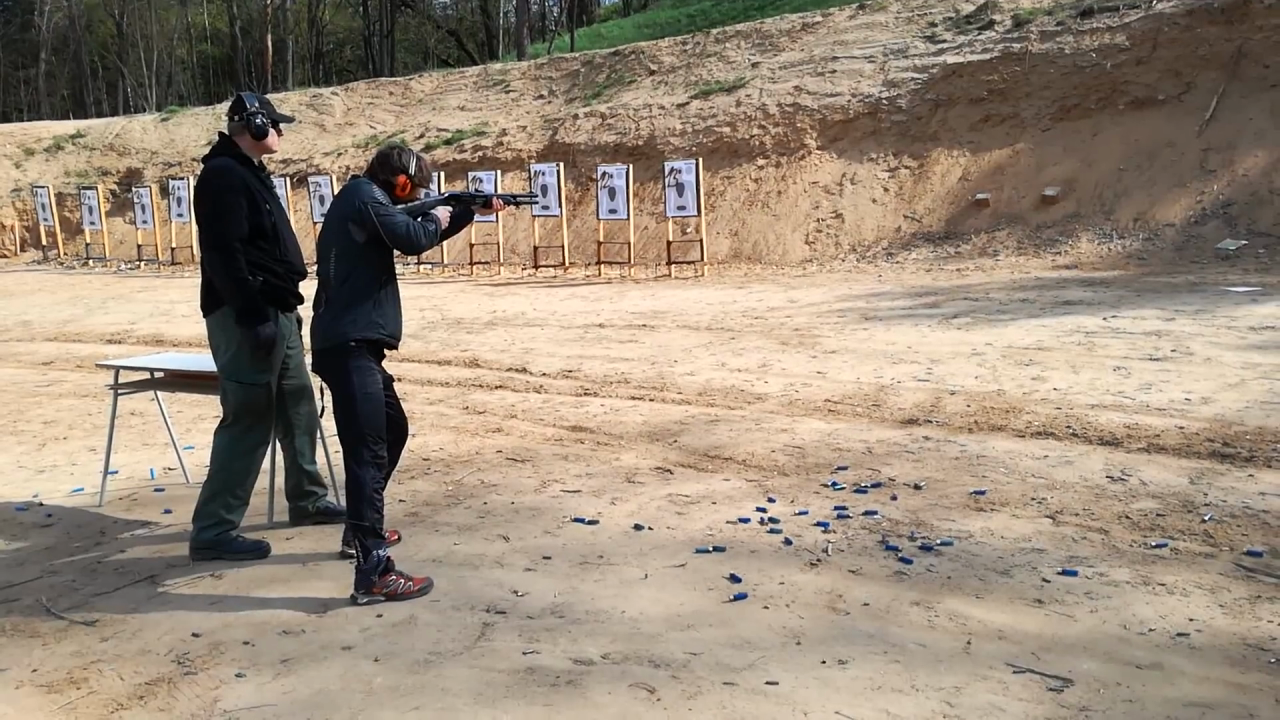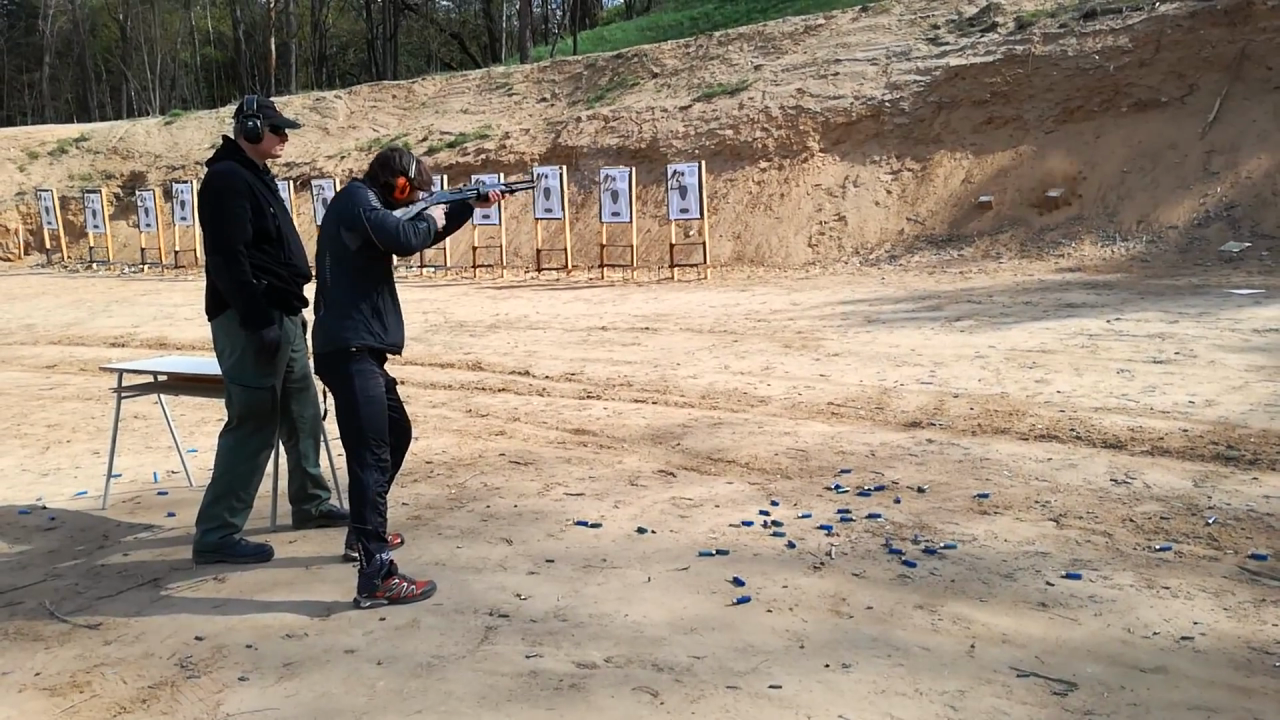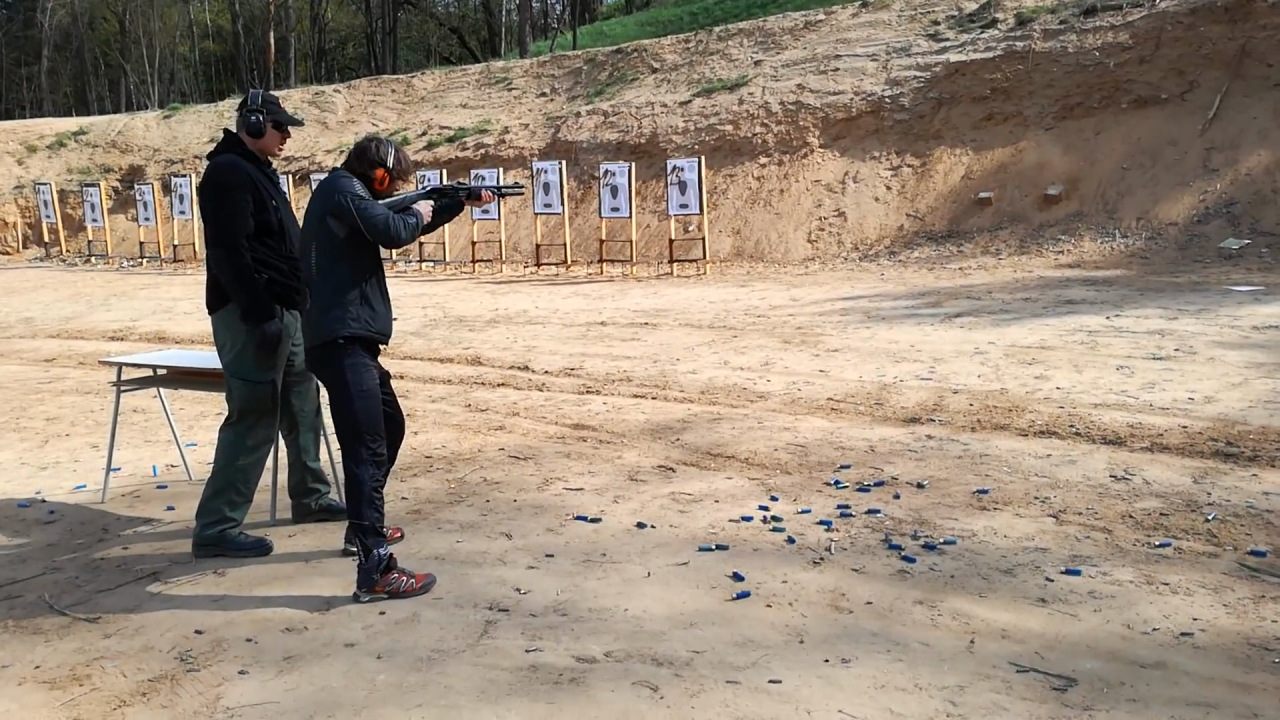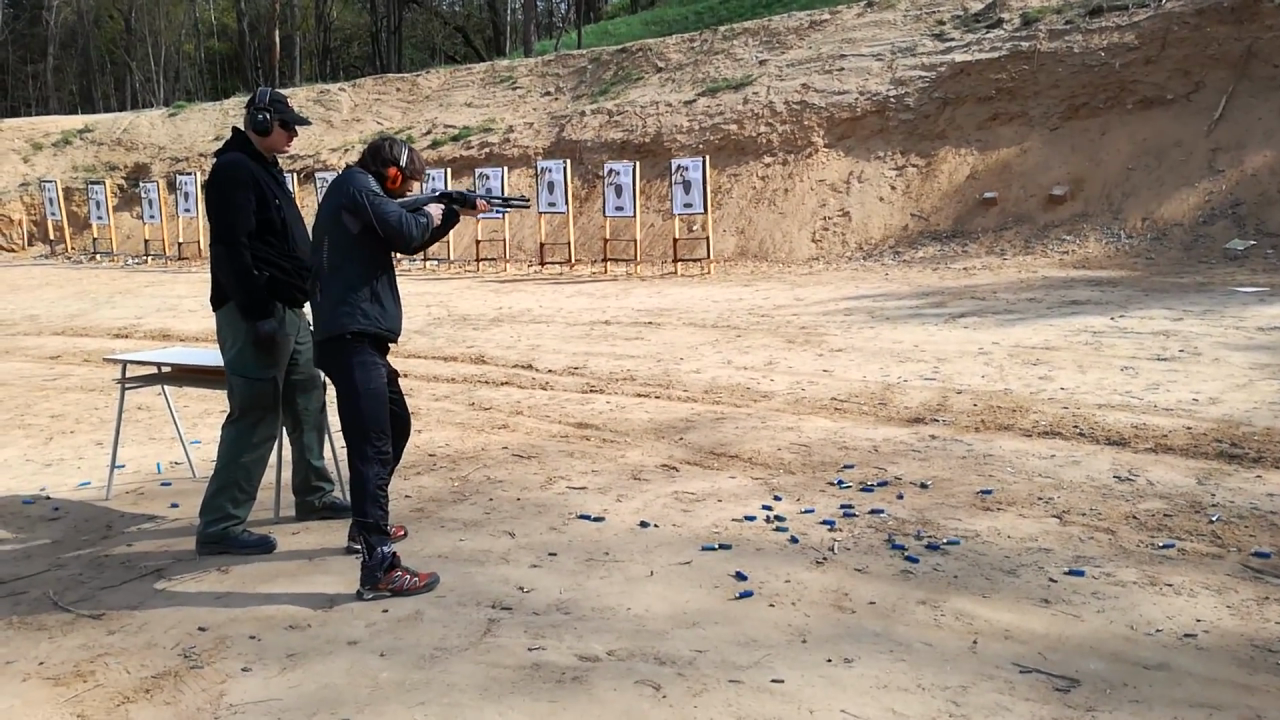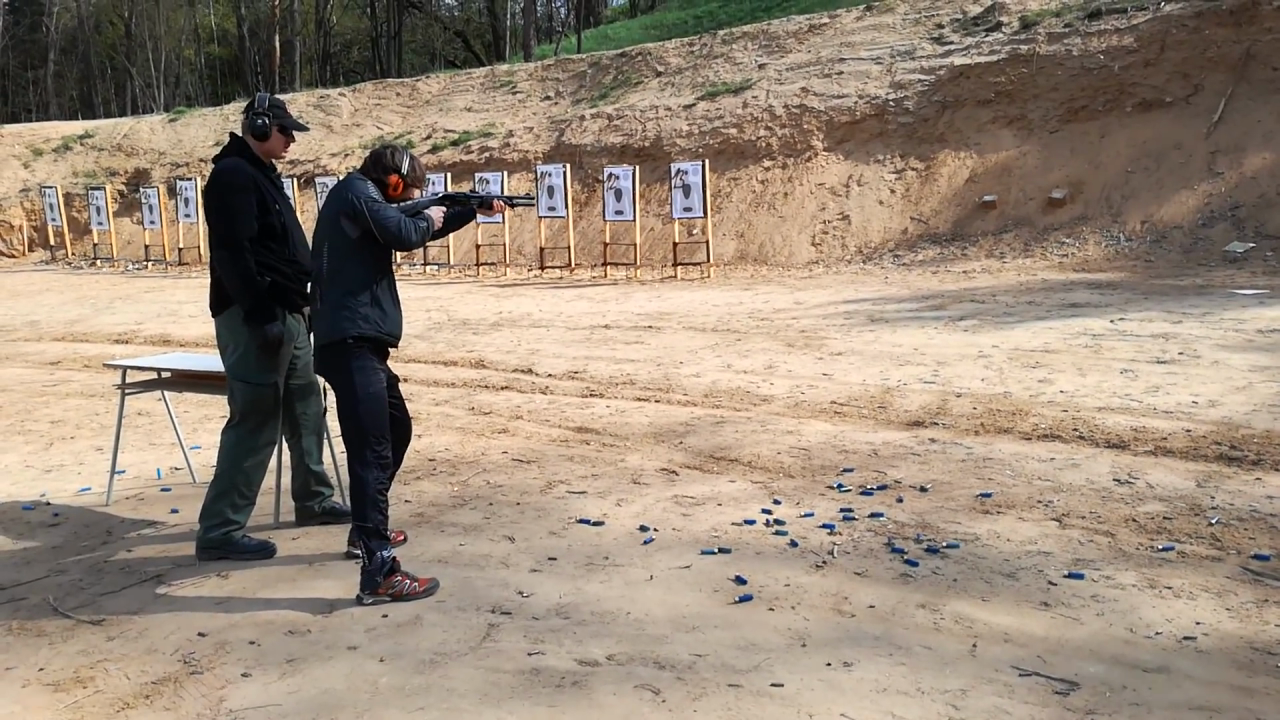
dt=0.7s
person 1, frame 1
left shoulder: (251, 173)
right shoulder: (223, 175)
right elbow: (223, 256)
left wrist: (283, 308)
right wrist: (254, 317)
left hip: (277, 311)
right hip: (246, 317)
left knee: (298, 410)
right knee: (248, 421)
left ankle: (308, 500)
right ankle: (213, 530)
person 1, frame 2
left shoulder: (255, 176)
right shoulder: (226, 179)
right elbow: (228, 260)
left wrist: (289, 311)
right wrist: (258, 321)
left hip: (281, 315)
right hip: (250, 320)
left knee: (302, 413)
right knee: (252, 423)
left ankle: (311, 503)
right ankle: (216, 534)
person 1, frame 3
left shoulder: (258, 170)
right shoulder: (228, 172)
right elbow: (229, 253)
left wrist: (291, 305)
right wrist: (260, 315)
left hip: (282, 310)
right hip: (251, 315)
left knee: (302, 406)
right knee: (254, 419)
left ankle: (310, 497)
right ankle: (216, 528)
person 1, frame 4
left shoulder: (266, 169)
right shoulder: (234, 170)
right elbow: (231, 250)
left wrist: (291, 305)
right wrist: (257, 313)
left hip: (288, 309)
right hip: (255, 313)
left knee: (307, 405)
right knee: (255, 416)
left ankle: (315, 496)
right ankle: (220, 525)
person 1, frame 5
left shoulder: (261, 173)
right shoulder: (232, 176)
right elbow: (233, 254)
left wrist: (298, 305)
right wrist: (262, 317)
left hip: (286, 313)
right hip: (255, 318)
left knee: (305, 410)
right knee: (255, 421)
left ankle: (313, 500)
right ankle: (219, 530)
person 2, frame 1
left shoulder: (367, 201)
right shoulder: (363, 195)
left elbow: (410, 233)
right elbow: (412, 239)
left wrist: (471, 212)
right wrist: (436, 218)
left hip: (357, 341)
right hip: (348, 345)
left knee: (392, 432)
right knee: (368, 452)
left ankle: (362, 529)
right ankle: (373, 573)
person 2, frame 2
left shoulder: (366, 203)
right shoulder: (358, 199)
left elbow: (410, 232)
right elbow: (406, 241)
left wrist: (470, 206)
right wrist: (431, 220)
left hip: (361, 347)
right hip: (350, 349)
left knee: (396, 435)
right knee: (371, 456)
left ankle: (367, 532)
right ankle: (376, 576)
person 2, frame 3
left shoulder: (351, 194)
right shoulder: (342, 188)
left elbow: (400, 222)
right elbow: (393, 231)
left wrist: (463, 202)
right wrist: (416, 214)
left hip: (352, 338)
right hip: (341, 341)
left knee: (390, 430)
right knee: (367, 449)
left ankle: (364, 527)
right ankle: (376, 570)
person 2, frame 4
left shoulder: (363, 193)
right shoulder: (357, 183)
left elbow: (408, 244)
right elbow: (404, 231)
left wrist: (456, 213)
right wrist: (427, 216)
left hip: (360, 335)
right hip: (350, 338)
left knee: (396, 427)
right knee: (372, 446)
left ankle: (369, 524)
right ankle: (379, 568)
person 2, frame 5
left shoulder: (370, 201)
right shoulder: (356, 190)
left elbow: (411, 222)
right elbow: (403, 234)
left wrist: (475, 210)
right wrist: (427, 219)
left hip: (363, 341)
right hip: (350, 343)
left knee: (396, 431)
right knee: (372, 451)
left ankle: (368, 528)
right ankle: (379, 573)
